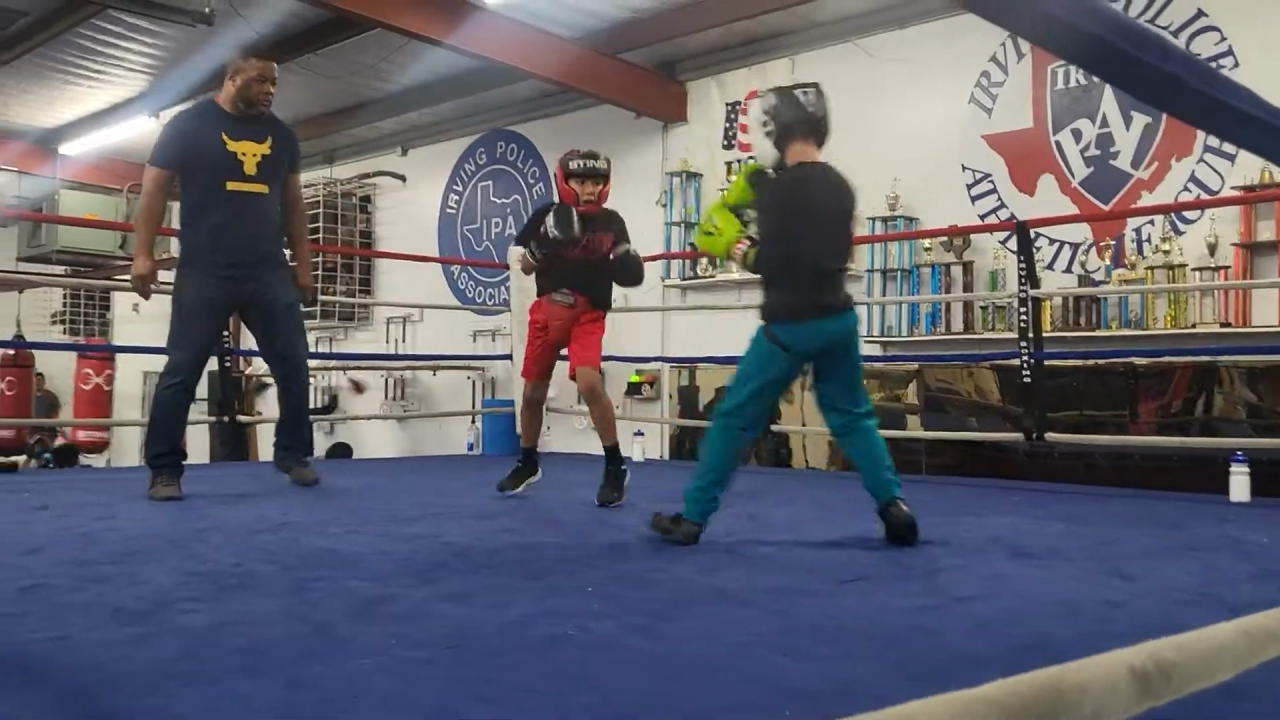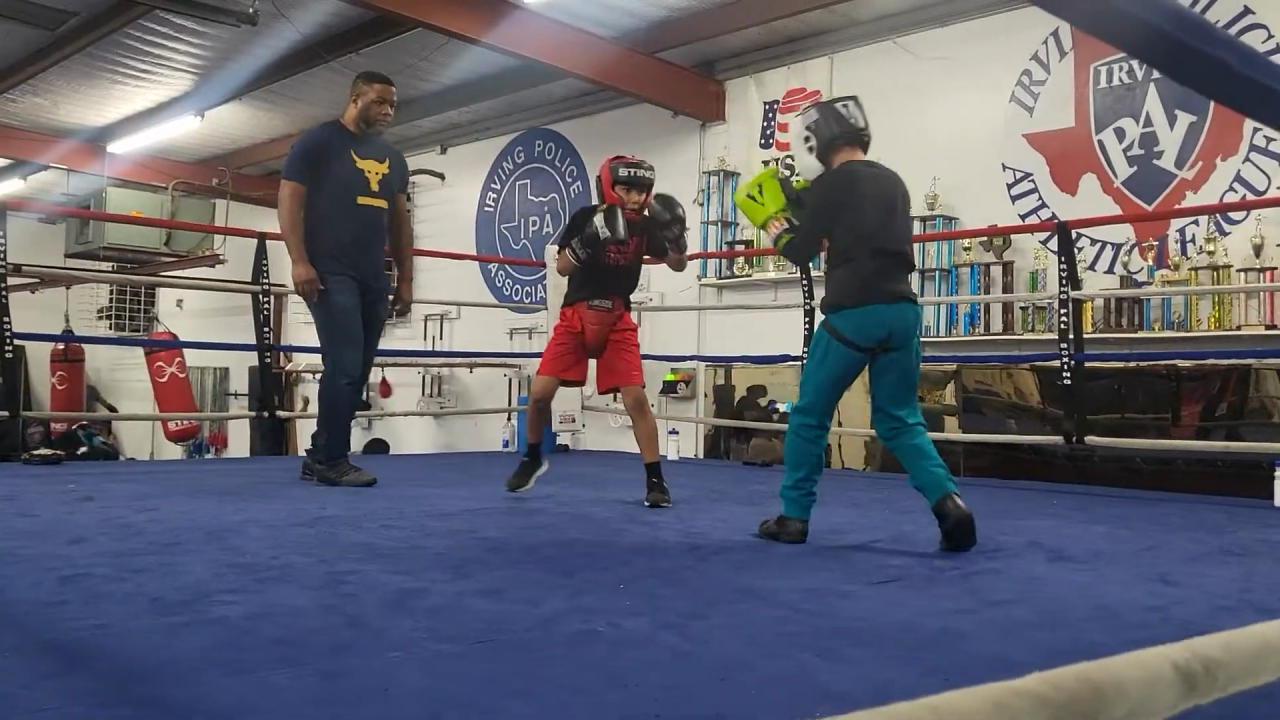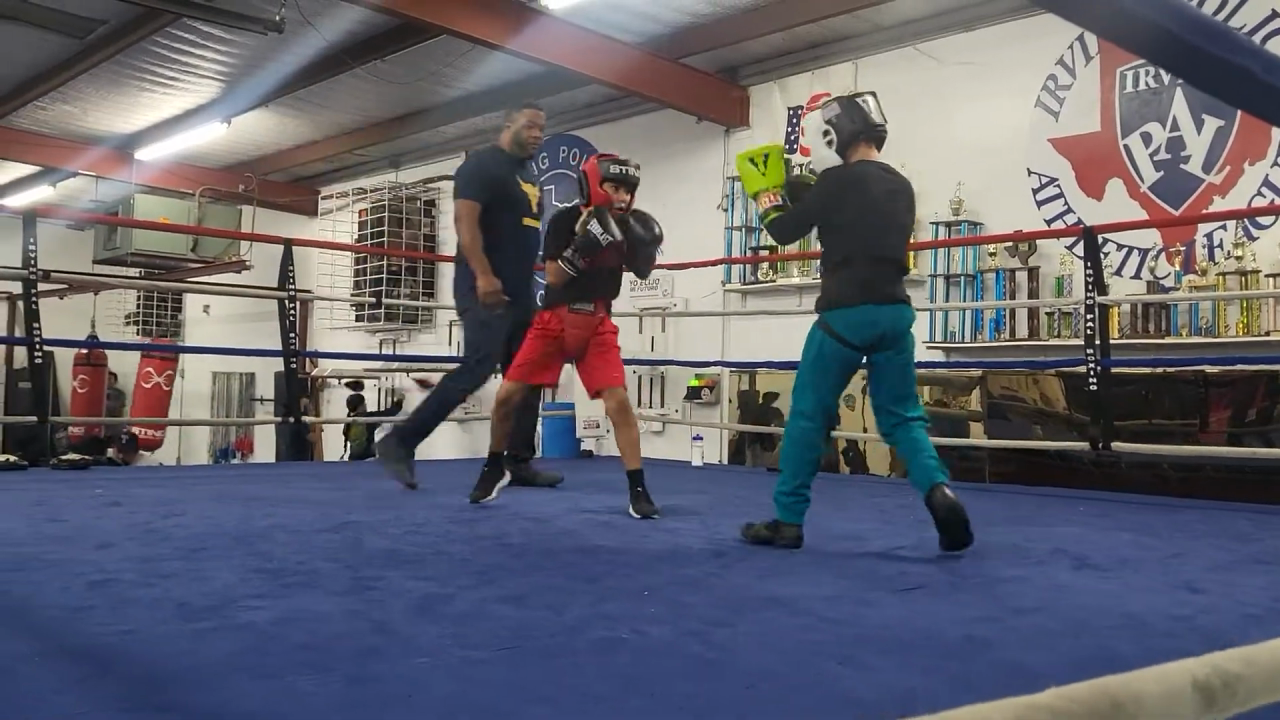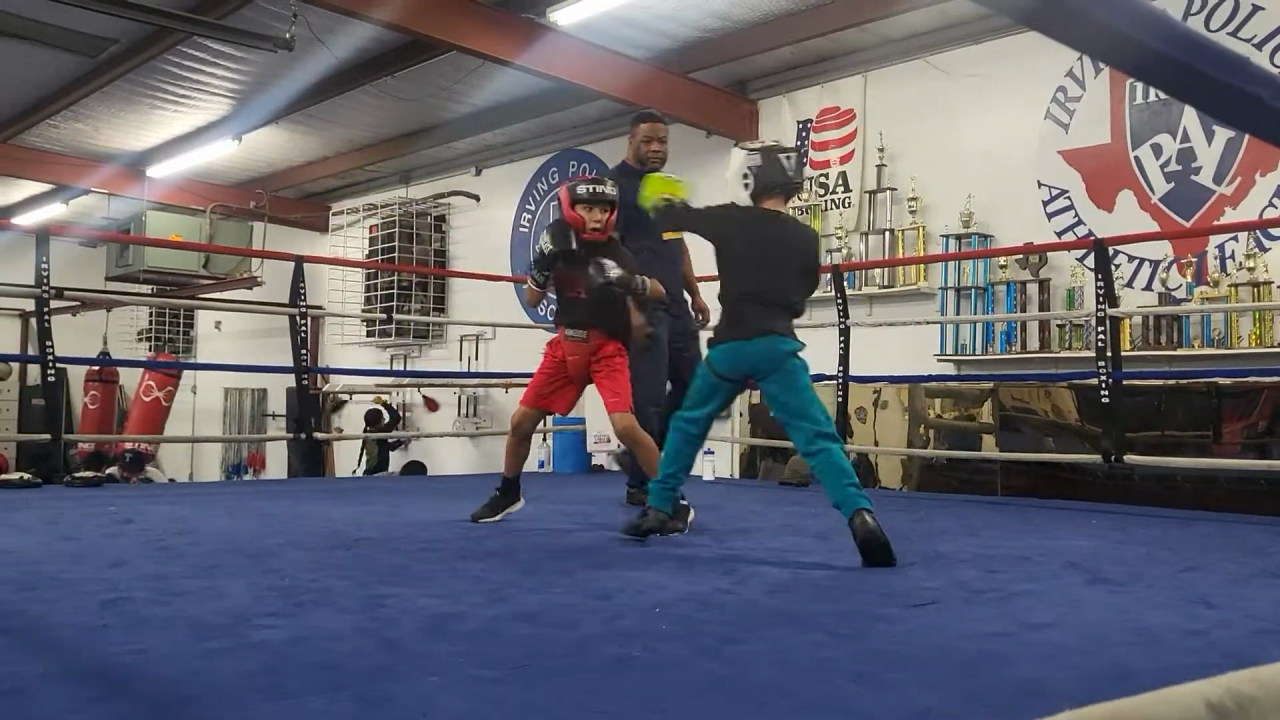
dt=0.7s
person 1, frame 1
left shoulder: (784, 188)
right shoulder: (840, 186)
left elbow: (773, 262)
left wrist: (733, 242)
right wrist: (757, 199)
left hip: (791, 324)
right hip: (839, 318)
left knee: (733, 416)
right knee: (853, 418)
left ankle: (693, 516)
right ankle: (892, 507)
person 1, frame 2
left shoulder: (831, 184)
right shoulder: (892, 182)
left elbow: (800, 252)
left wrist: (770, 218)
left hip: (853, 313)
right hip: (901, 310)
left knee: (809, 414)
right knee: (898, 421)
left ankle: (794, 516)
right ankle: (947, 501)
person 1, frame 3
left shoulder: (840, 179)
right shoulder: (900, 186)
left elbow: (786, 230)
left wrist: (766, 189)
right wrist: (807, 190)
left hip: (846, 313)
right hip: (893, 311)
left knee: (809, 417)
right knee: (902, 417)
left ankle: (787, 521)
right ankle: (938, 490)
person 1, frame 4
left shoulder: (732, 219)
right shoulder: (804, 236)
left elbow: (675, 218)
left wrist: (660, 199)
left hip: (729, 346)
right hip: (776, 344)
left knee: (689, 423)
right knee: (818, 438)
left ankle: (657, 509)
right ankle: (861, 516)
person 2, frame 1
left shoulder: (281, 135)
right shoulder: (189, 125)
left elbow: (292, 204)
right elbow: (155, 188)
left wrist: (303, 263)
right wrist: (144, 253)
left hip: (269, 272)
right hip: (205, 271)
left knee: (292, 361)
right knee: (183, 370)
left ankle: (292, 451)
right ankle: (164, 470)
person 2, frame 2
left shoulder: (392, 157)
right shoulder: (318, 143)
left elbow: (400, 222)
right elbow: (289, 202)
left wrist: (405, 279)
right wrist: (300, 262)
left hip: (375, 278)
right hip: (330, 274)
left knee: (356, 372)
right knee: (345, 367)
left ankle: (318, 457)
right ankle: (331, 461)
person 2, frame 3
left shoulder: (530, 176)
right shoulder: (482, 166)
right elbow: (465, 222)
left wrist: (532, 288)
right wrist: (484, 275)
left hip: (519, 290)
right hip: (486, 289)
right knee: (474, 371)
left ankle: (519, 462)
right ankle: (400, 443)
person 2, frame 4
right shoulder: (615, 186)
left wrist: (695, 293)
left hip: (674, 303)
left knee: (692, 387)
right knee: (647, 395)
left ankle: (636, 458)
right ankle: (642, 484)
person 3, frame 1
left shoulder: (611, 222)
right shoulder: (546, 217)
left elbow: (624, 266)
right elbow: (524, 266)
left wrist: (628, 263)
right wrist: (546, 242)
left hip: (588, 315)
right hip: (547, 311)
left knee: (590, 385)
right knee: (533, 392)
left ankle: (615, 467)
right ankle: (526, 466)
person 3, frame 2
left shoulder: (645, 226)
right shoulder: (585, 217)
left elbow: (679, 265)
right elbow: (562, 267)
left wrist: (676, 233)
right wrist: (589, 239)
left hip: (618, 320)
right hip: (576, 316)
left knee: (635, 398)
right knee: (540, 392)
left ankle: (655, 480)
right ankle: (532, 458)
person 3, frame 3
left shoulder: (626, 227)
right shoulder: (566, 220)
left elbow: (641, 270)
right elbow: (552, 276)
left wrist: (646, 249)
right wrist: (582, 245)
left hip: (598, 324)
right hip: (554, 319)
left knee: (619, 402)
right knee: (508, 395)
left ankle: (638, 490)
right ankle: (493, 470)
person 3, frame 4
left shoulder: (616, 252)
right shoulder: (560, 244)
left elbow: (658, 291)
right elbow: (532, 300)
left wrist: (633, 284)
right wrist: (542, 265)
left hip: (607, 349)
right hip: (566, 346)
left knee: (625, 425)
right knee: (521, 421)
left ankle: (674, 502)
right ankle: (508, 494)
